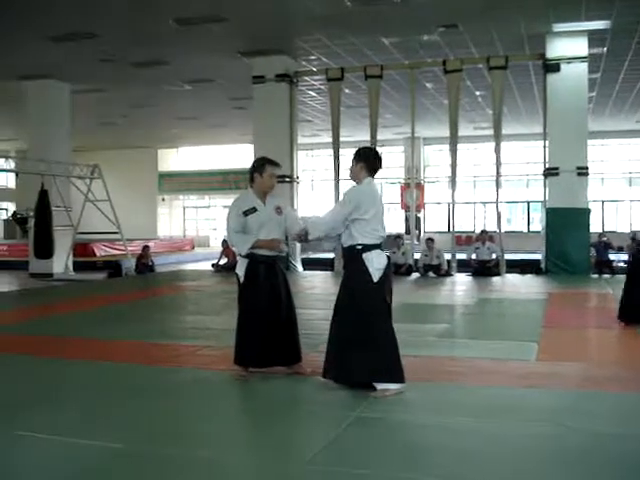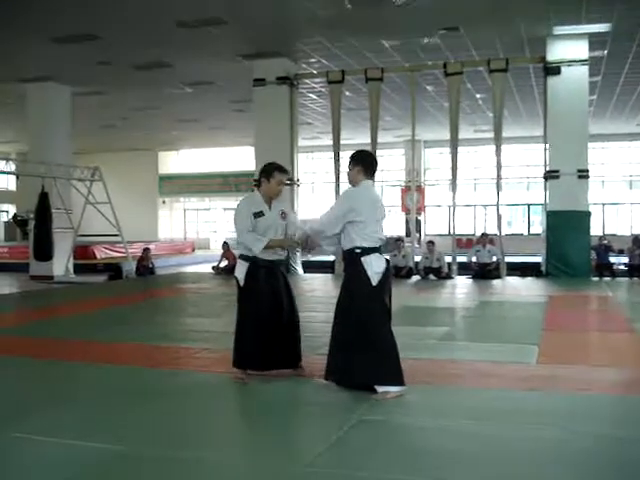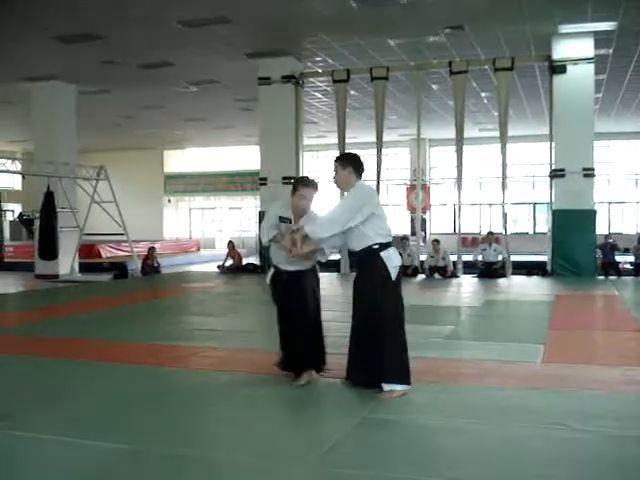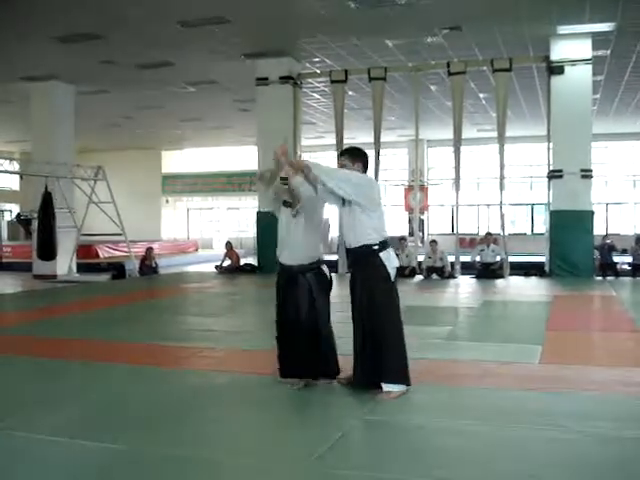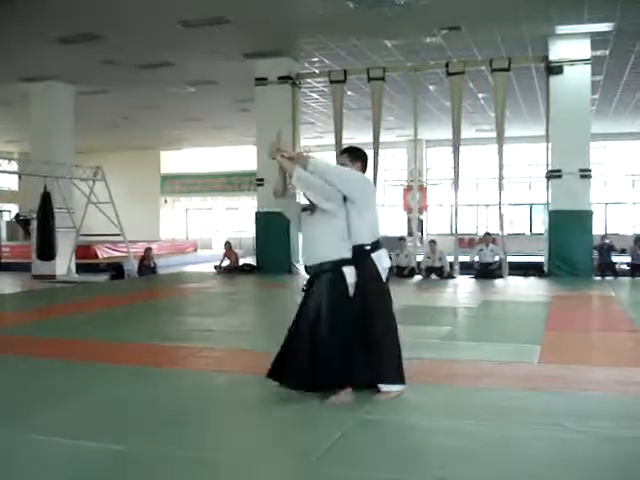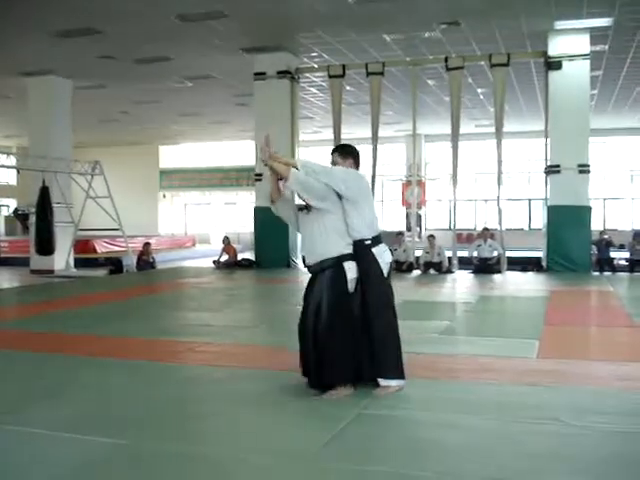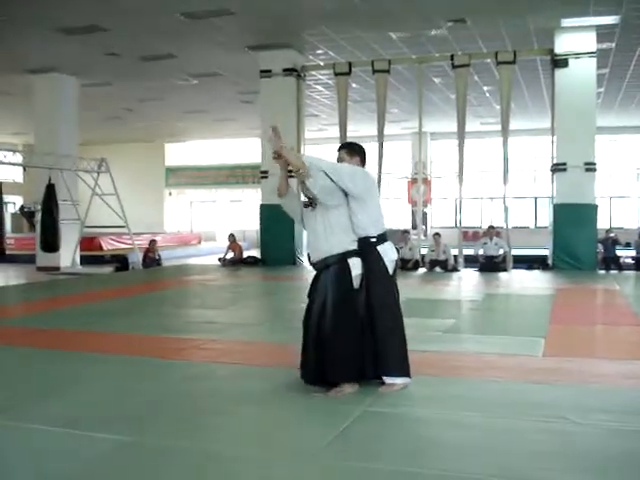
dt=0.5s
person 1, frame 1
left shoulder: (358, 193)
right shoulder: (371, 193)
left elbow: (333, 221)
right elbow: (344, 225)
left wrist: (307, 231)
right wrist: (314, 229)
left hip: (364, 263)
right hip: (367, 261)
left knee: (374, 322)
right knee: (352, 319)
left ankle: (390, 379)
right ankle: (357, 372)
person 1, frame 2
left shoulder: (353, 196)
right shoulder: (373, 198)
left elbow: (328, 224)
left wrist: (308, 234)
right wrist: (319, 234)
left hip: (364, 267)
right hip: (368, 264)
left knee: (375, 325)
right knee: (350, 322)
left ankle: (391, 382)
right ankle: (353, 375)
person 1, frame 3
left shoulder: (363, 193)
right shoulder: (354, 197)
left elbow: (334, 222)
right elbow: (337, 227)
left wrist: (303, 231)
right wrist: (310, 244)
left hip: (380, 262)
right hip: (367, 264)
left knee: (386, 321)
right knee: (364, 320)
left ankle: (397, 381)
right ankle: (365, 373)
person 1, frame 4
left shoulder: (367, 185)
right shoulder: (345, 193)
left elbow: (332, 175)
right elbow: (321, 185)
left wrist: (303, 166)
right wrist: (301, 169)
left hip: (376, 261)
right hip: (359, 262)
left knee: (384, 321)
right knee: (363, 320)
left ankle: (396, 381)
right ankle: (365, 374)
person 1, frame 5
left shoulder: (362, 184)
right shoulder: (346, 189)
left elbow: (327, 171)
right elbow: (324, 178)
left wrist: (300, 158)
right wrist: (294, 162)
left hip: (369, 260)
right hip: (354, 260)
left knee: (379, 320)
right knee: (356, 320)
left ankle: (392, 381)
right ankle: (363, 375)
person 1, frame 6
left shoulder: (355, 180)
right shoulder: (343, 186)
left elbow: (316, 171)
left wrist: (282, 160)
left hip: (370, 256)
right hip: (356, 256)
left knee: (380, 315)
right knee: (360, 315)
left ankle: (392, 377)
right ankle: (367, 370)
person 1, frame 7
left shoulder: (361, 178)
right shoulder: (349, 184)
left elbow: (323, 167)
left wrist: (284, 151)
left hip: (375, 254)
right hip: (361, 254)
left knee: (385, 314)
right knee: (364, 313)
left ankle: (397, 374)
person 2, frame 1
left shoulder: (277, 203)
right shoulder: (240, 204)
left elbow: (295, 227)
right elbow: (234, 236)
right wrist: (263, 243)
left hip: (275, 266)
right hip: (253, 267)
left knee: (284, 313)
right knee: (251, 315)
left ankle: (290, 360)
right ankle: (245, 362)
person 2, frame 2
left shoulder: (283, 205)
right shoulder: (246, 205)
left elbow: (294, 230)
right elbow: (246, 237)
right wrist: (278, 242)
left hip: (277, 268)
right hip: (254, 269)
left knee: (287, 314)
right knee: (251, 317)
left ankle: (291, 361)
right ankle: (244, 365)
person 2, frame 3
right shoulder: (277, 209)
left elbow: (322, 249)
right elbow: (265, 233)
right wrist: (282, 239)
left hip: (306, 276)
right hip: (282, 275)
left knee: (309, 320)
right knee: (291, 320)
left ankle: (308, 365)
right ankle: (301, 367)
person 2, frame 4
left shoulder: (313, 204)
right shoulder: (283, 200)
left elbow: (307, 191)
right elbow: (264, 182)
left wrist: (289, 169)
right wrist: (277, 171)
left hip: (310, 274)
right hip: (287, 274)
left knee: (314, 324)
right knee: (288, 325)
left ankle: (323, 373)
right ankle: (299, 372)
person 2, frame 5
left shoulder: (334, 201)
right shoulder: (305, 212)
left elbow: (305, 179)
right elbow: (281, 195)
left wrist: (282, 159)
right wrist: (283, 166)
left hip: (336, 276)
right hip: (318, 277)
left knee: (333, 331)
right knee: (305, 329)
left ankle: (343, 386)
right ankle: (307, 379)
person 2, frame 6
left shoulder: (329, 199)
right shoulder: (301, 214)
left elbow: (298, 178)
right elbow: (278, 202)
left wrist: (278, 164)
right wrist: (274, 174)
left hip: (338, 271)
right hip: (320, 274)
left knee: (336, 326)
right knee: (312, 326)
left ankle: (344, 382)
right ankle: (323, 376)
person 2, frame 7
left shoulder: (334, 197)
right shoulder: (306, 211)
left elbow: (310, 173)
right elbow: (284, 195)
right wrist: (283, 168)
left hip: (342, 268)
right hip: (325, 272)
left knee: (341, 325)
right knee: (317, 323)
left ankle: (349, 379)
right ankle: (327, 375)
